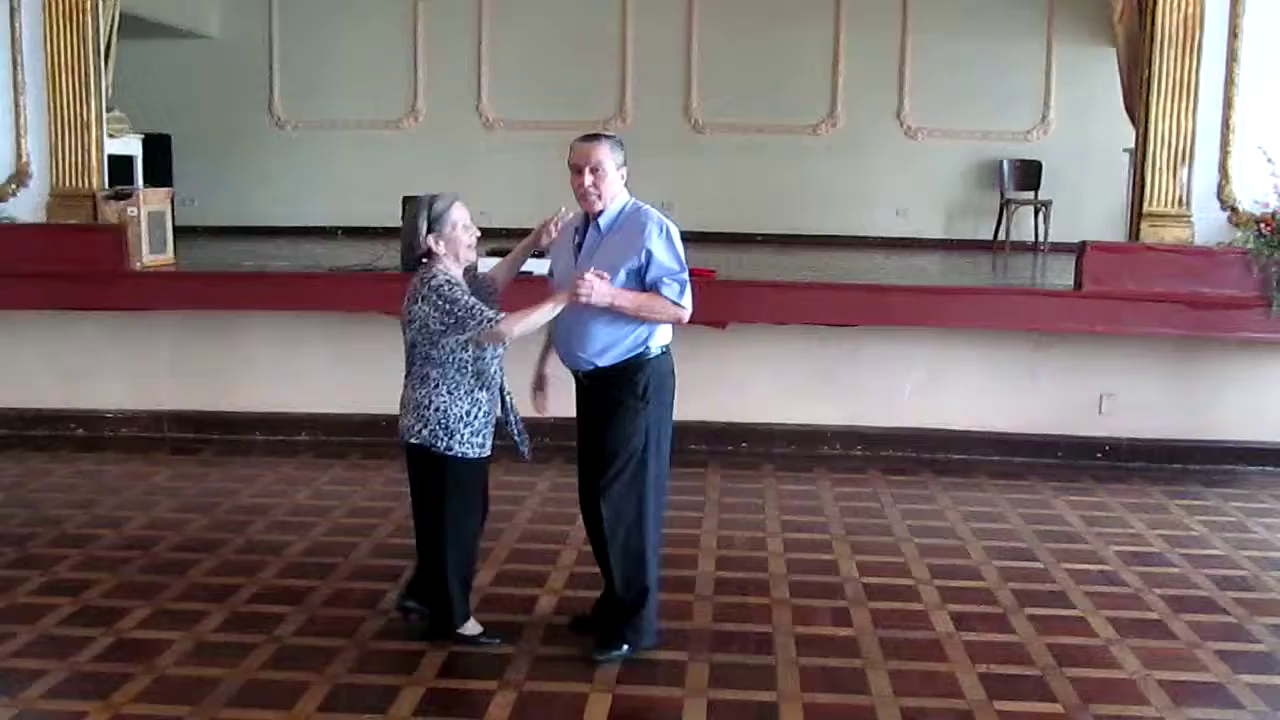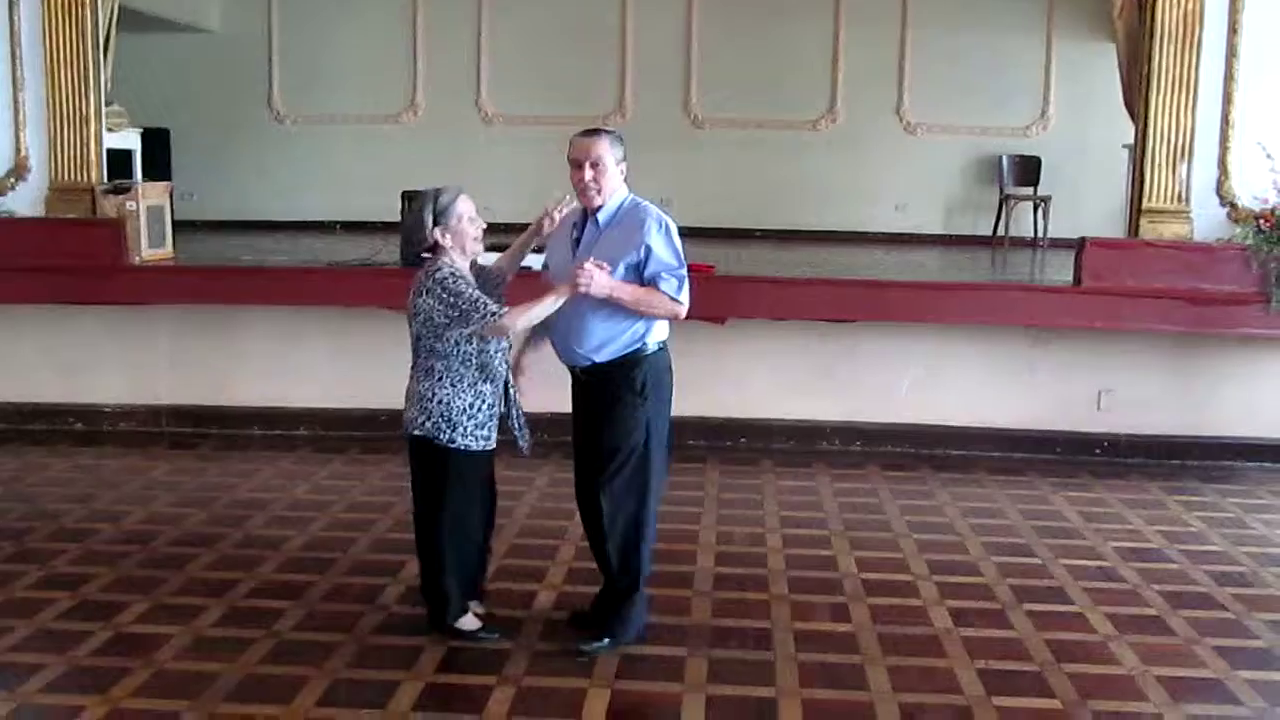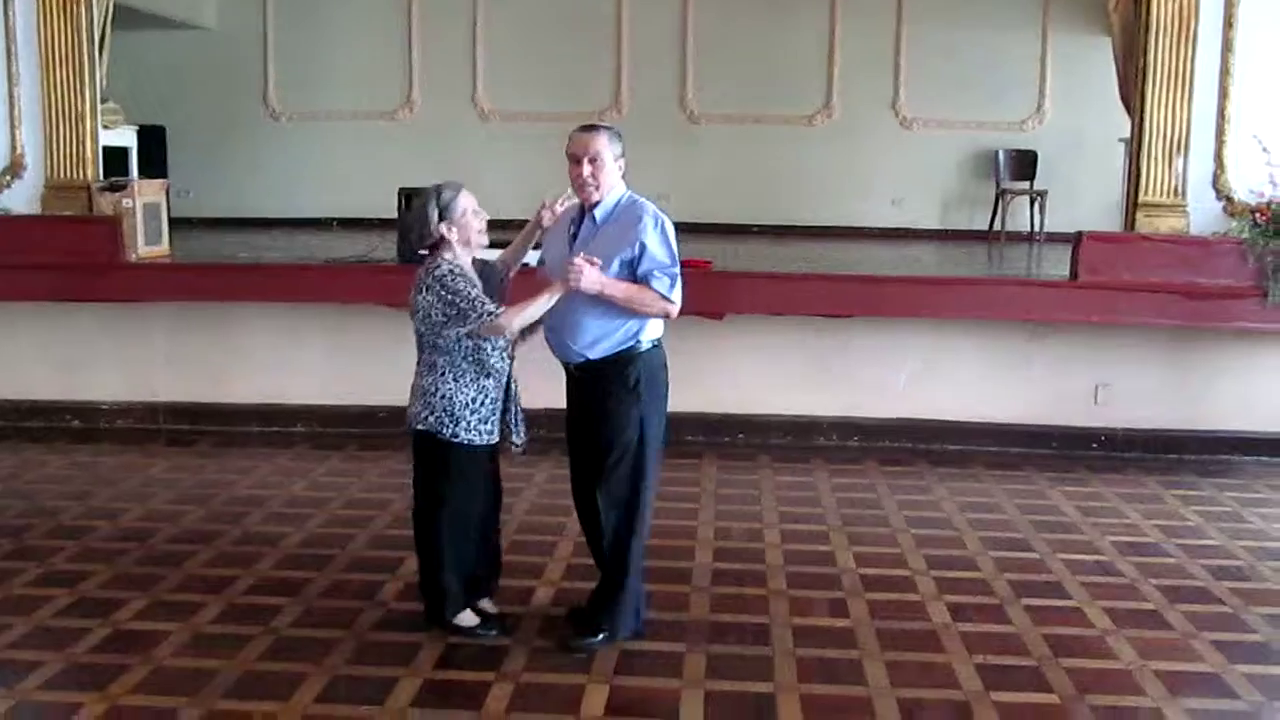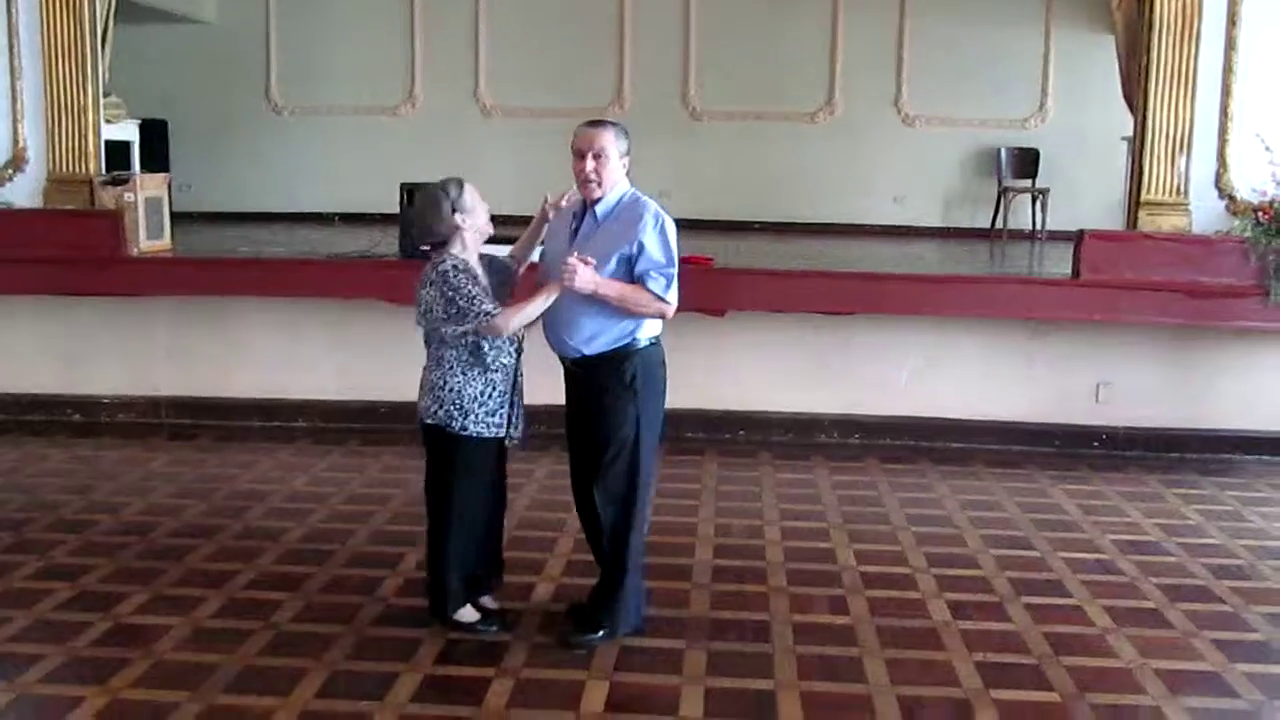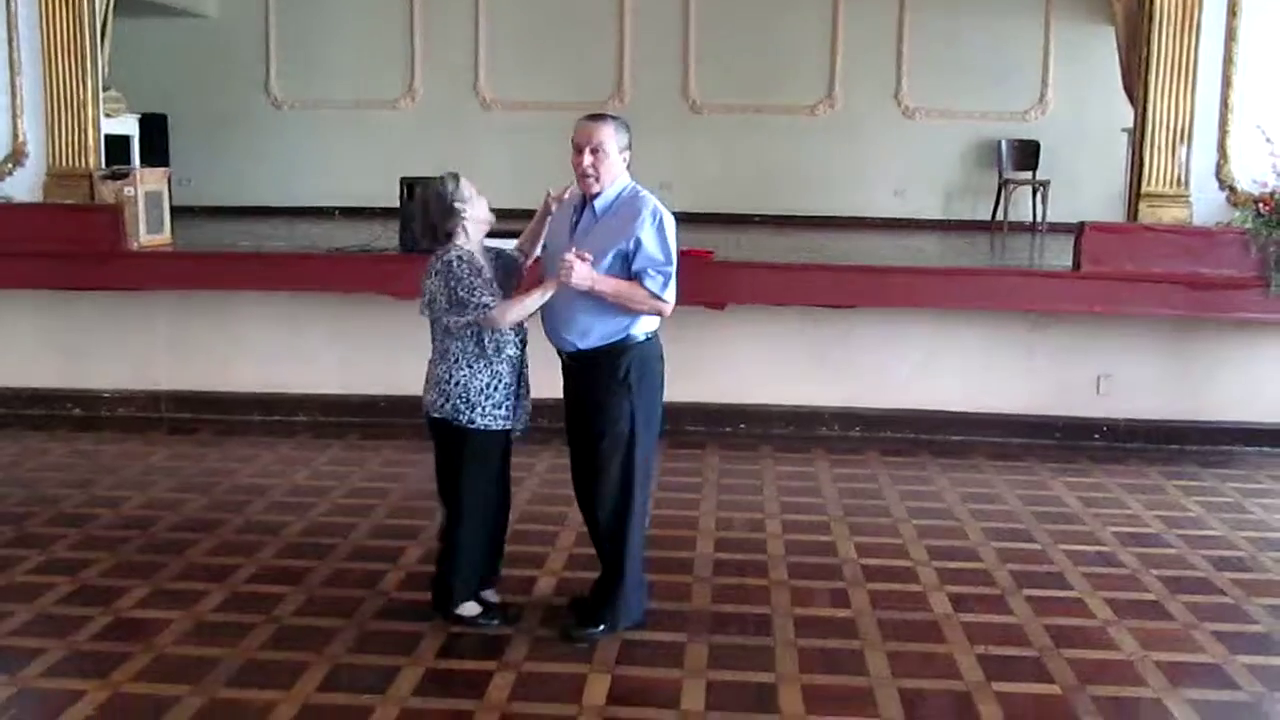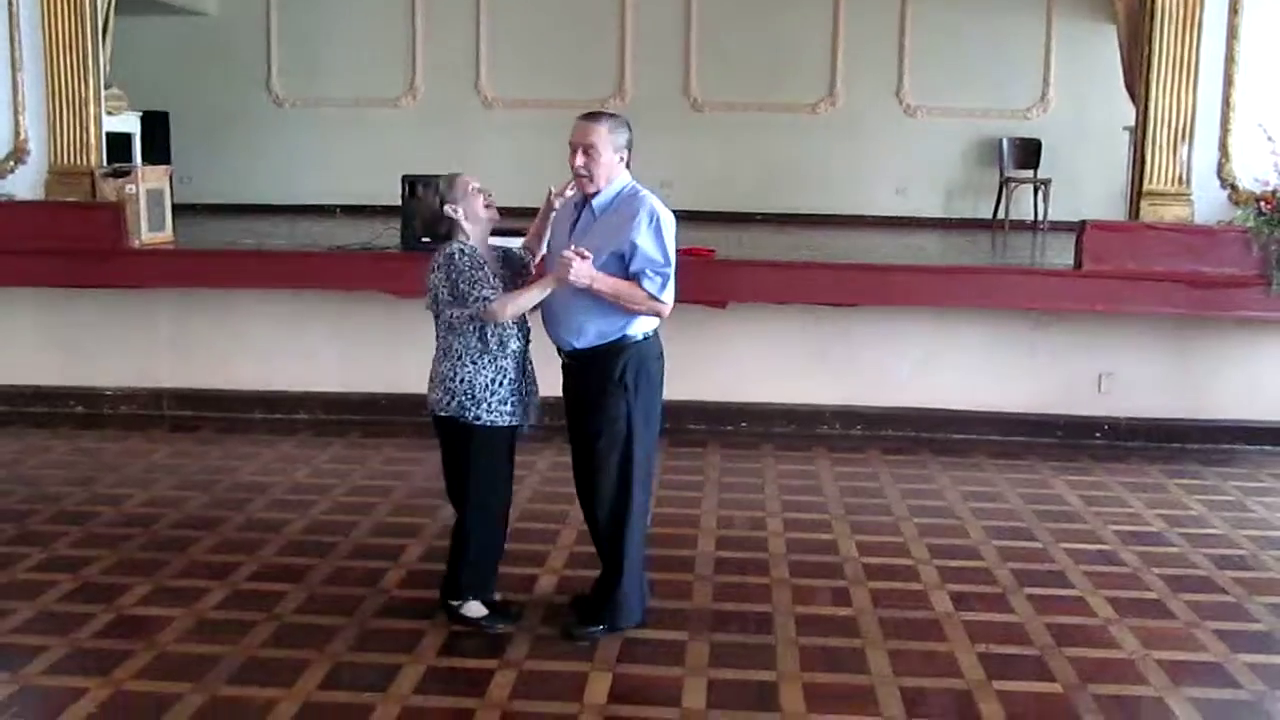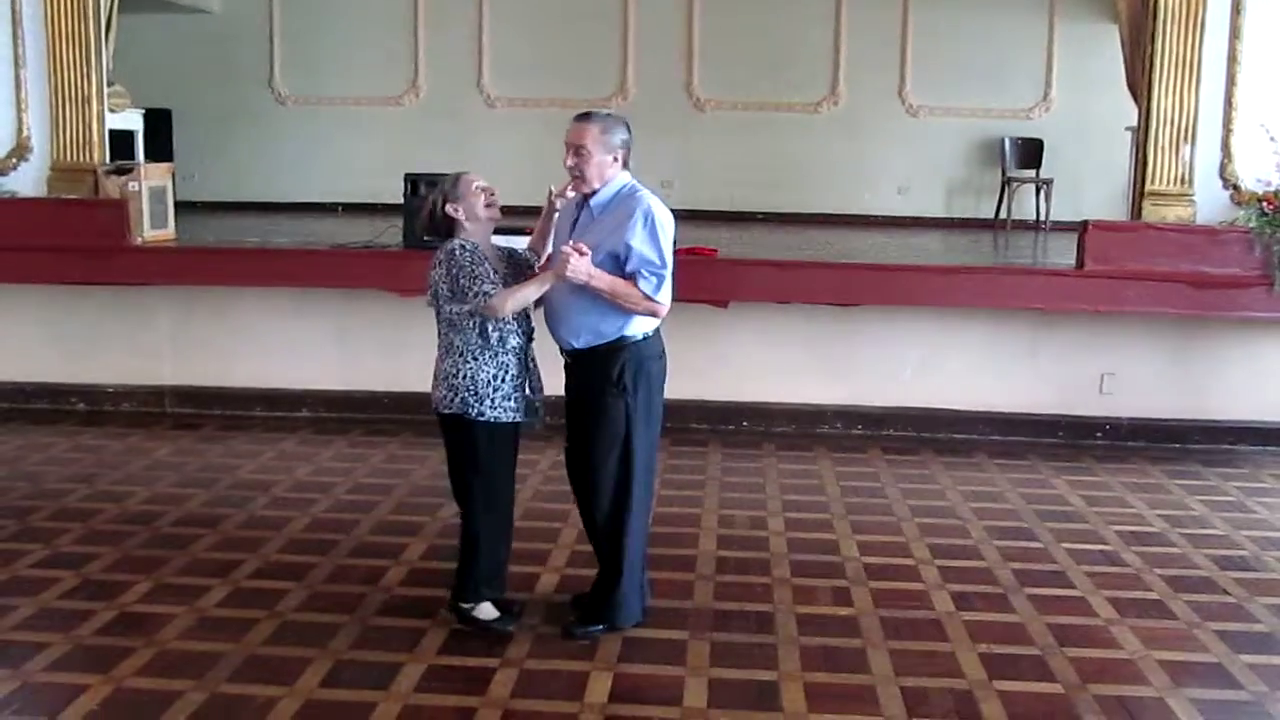
dt=0.1s
person 1, frame 1
left shoulder: (650, 228)
right shoulder: (567, 235)
left elbow: (678, 308)
left wrist: (608, 296)
right wrist: (542, 367)
left hip: (637, 381)
right hip: (590, 382)
left knee: (625, 502)
right knee: (595, 498)
left ankle: (636, 623)
right ankle: (615, 604)
person 1, frame 2
left shoulder: (648, 224)
right shoulder: (564, 230)
left elbow: (675, 304)
right elbow: (554, 303)
left wrist: (608, 287)
right wrist: (524, 351)
left hip: (634, 376)
right hip: (586, 377)
left knee: (622, 496)
right knee: (591, 493)
left ankle: (624, 614)
right ankle: (612, 597)
person 1, frame 3
left shoulder: (645, 221)
right shoulder: (561, 225)
left elbow: (668, 304)
left wrist: (601, 285)
left hip: (628, 374)
right hip: (581, 373)
left knee: (619, 494)
right knee: (588, 491)
left ankle: (619, 613)
right ankle: (608, 595)
person 1, frame 4
left shoulder: (645, 218)
right shoulder: (563, 220)
left elbow: (664, 304)
right elbow: (547, 291)
left wrist: (596, 284)
left hip: (627, 370)
right hip: (579, 369)
left knee: (617, 490)
right knee: (587, 487)
left ankle: (618, 609)
right ankle: (609, 590)
person 1, frame 5
left shoulder: (645, 214)
right shoulder: (566, 212)
left elbow: (661, 301)
left wrist: (593, 282)
left hip: (624, 365)
right hip: (578, 363)
left knee: (617, 485)
right knee: (589, 483)
left ankle: (619, 604)
right ankle: (611, 585)
person 1, frame 6
left shoulder: (644, 213)
right shoulder: (570, 210)
left elbow: (660, 301)
left wrist: (592, 279)
left hip: (624, 363)
right hip: (579, 361)
left knee: (617, 485)
right knee: (590, 481)
left ankle: (619, 603)
right ankle: (612, 583)
person 1, frame 7
left shoulder: (642, 212)
right shoulder: (577, 208)
left elbow: (656, 302)
left wrist: (589, 274)
left hip: (625, 363)
right hip: (584, 360)
left knee: (618, 484)
right knee: (586, 477)
left ankle: (620, 602)
right ankle: (611, 582)
person 2, frame 1
left shoulder: (455, 281)
right shoulder: (435, 290)
left elbow: (490, 284)
right elbow: (503, 329)
left wrist: (532, 244)
right wrist: (566, 297)
left hip: (462, 426)
right hip: (443, 429)
left knee: (466, 517)
right knee: (449, 520)
left ankle: (422, 595)
right ankle: (448, 616)
person 2, frame 2
left shoulder: (462, 274)
right shoulder: (441, 283)
left elbow: (497, 275)
right elbow: (507, 323)
left wrist: (534, 234)
right wrist: (568, 289)
left hip: (468, 420)
right hip: (447, 422)
left knee: (479, 509)
right knee: (451, 515)
left ankle: (465, 593)
right ankle: (448, 610)
person 2, frame 3
left shoulder: (469, 269)
right shoulder: (441, 278)
left elbow: (502, 270)
right elbow: (503, 324)
left wrist: (536, 228)
right wrist: (562, 286)
left hip: (478, 415)
right hip: (449, 418)
left knee: (484, 506)
right knee: (449, 511)
left ankle: (476, 590)
right ankle: (445, 604)
person 2, frame 4
left shoulder: (477, 264)
right shoulder: (446, 273)
left elbow: (511, 266)
right elbow: (500, 324)
left wrist: (541, 224)
right wrist: (558, 286)
left hip: (485, 410)
right hip: (458, 412)
left knee: (489, 501)
right knee: (457, 506)
left ankle: (478, 587)
right ankle: (448, 600)
person 2, frame 5
left shoulder: (486, 258)
right shoulder: (449, 263)
left elbow: (520, 260)
right elbow: (499, 317)
left wrist: (545, 215)
right wrist: (558, 282)
left hip: (492, 402)
right hip: (464, 406)
left knee: (493, 499)
right knee: (467, 501)
left ankle: (480, 584)
right ankle: (452, 594)
person 2, frame 6
left shoulder: (492, 254)
right shoulder: (453, 258)
left elbow: (526, 258)
right elbow: (499, 310)
left wrist: (548, 212)
right wrist: (558, 277)
left hip: (497, 400)
right hip: (468, 403)
left knee: (495, 497)
right knee: (477, 499)
left ankle: (481, 584)
right ankle: (459, 594)
person 2, frame 7
left shoulder: (500, 255)
right shoulder: (455, 256)
left elbow: (532, 259)
right elbow: (500, 305)
left wrist: (550, 214)
right wrist: (558, 273)
left hip: (503, 397)
right hip: (473, 400)
left knee: (499, 496)
right knee: (485, 499)
left ankle: (488, 587)
right ankle: (470, 596)
